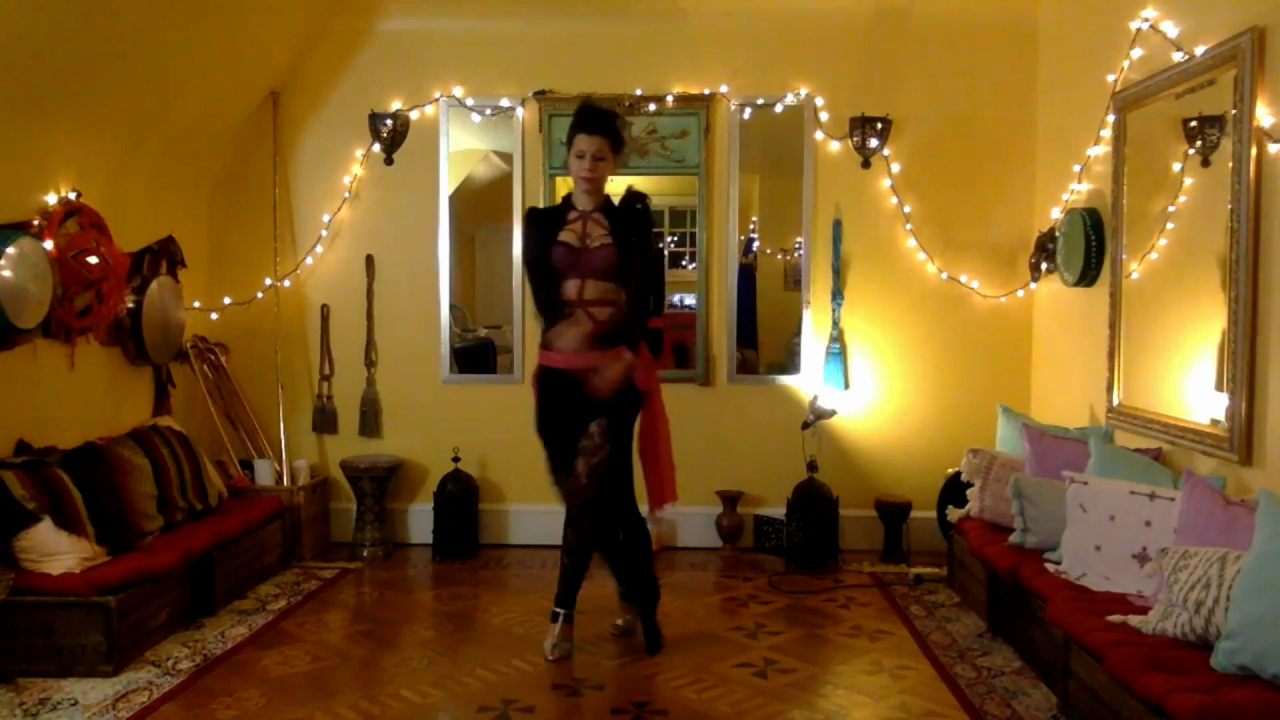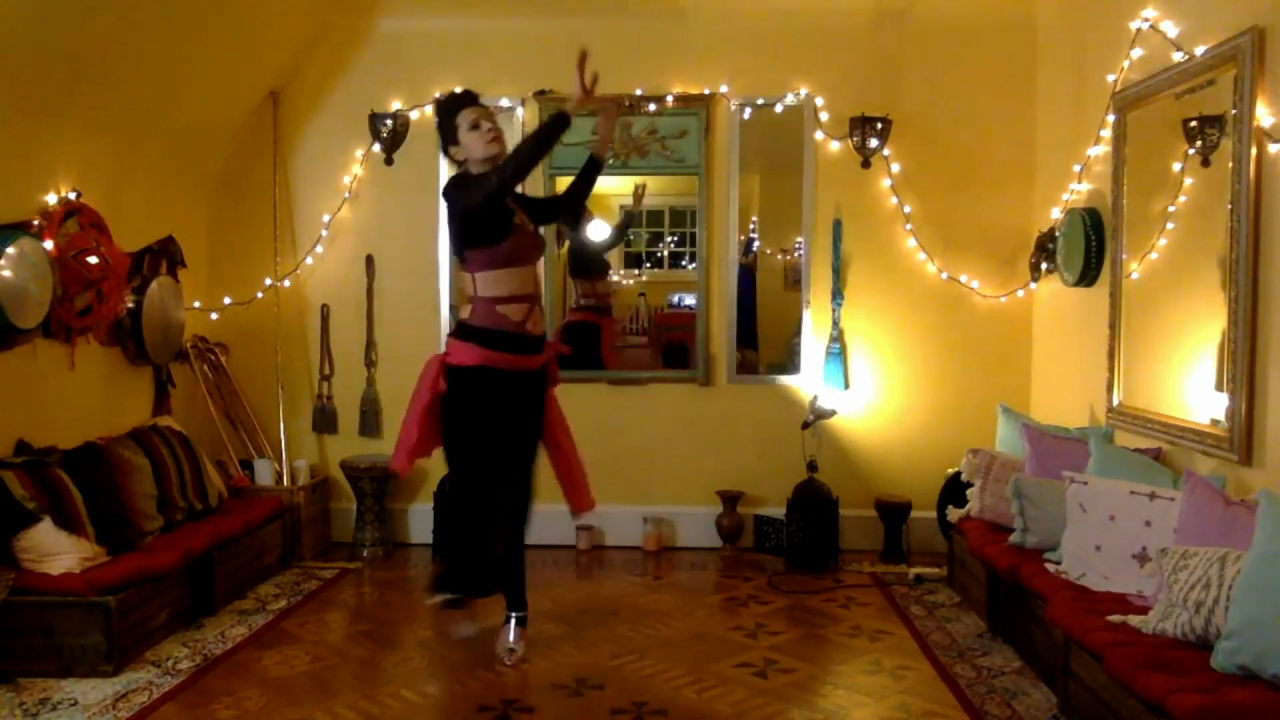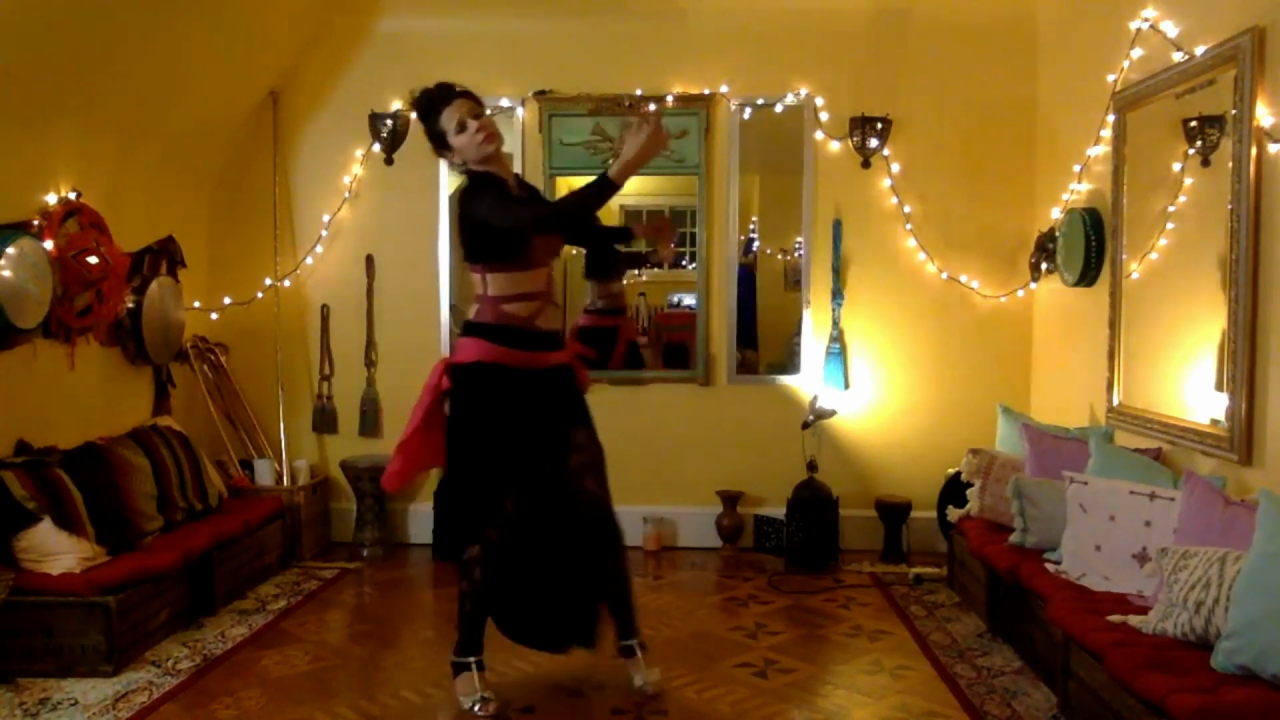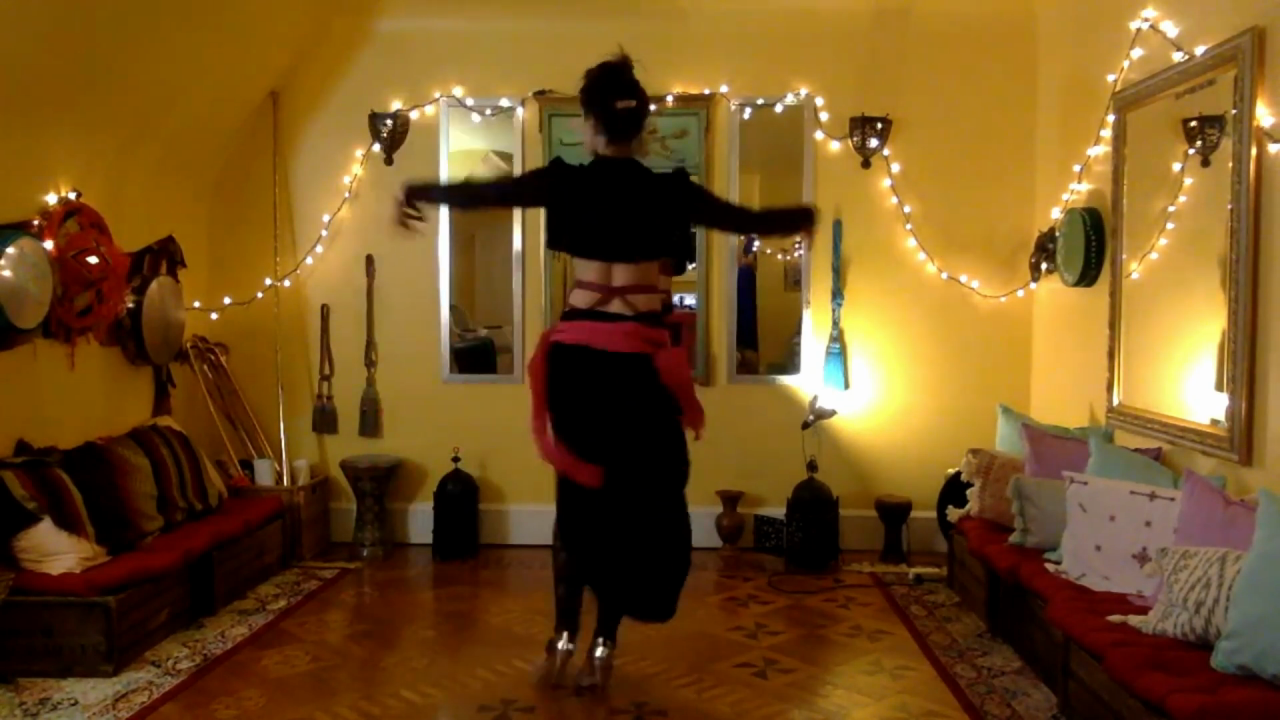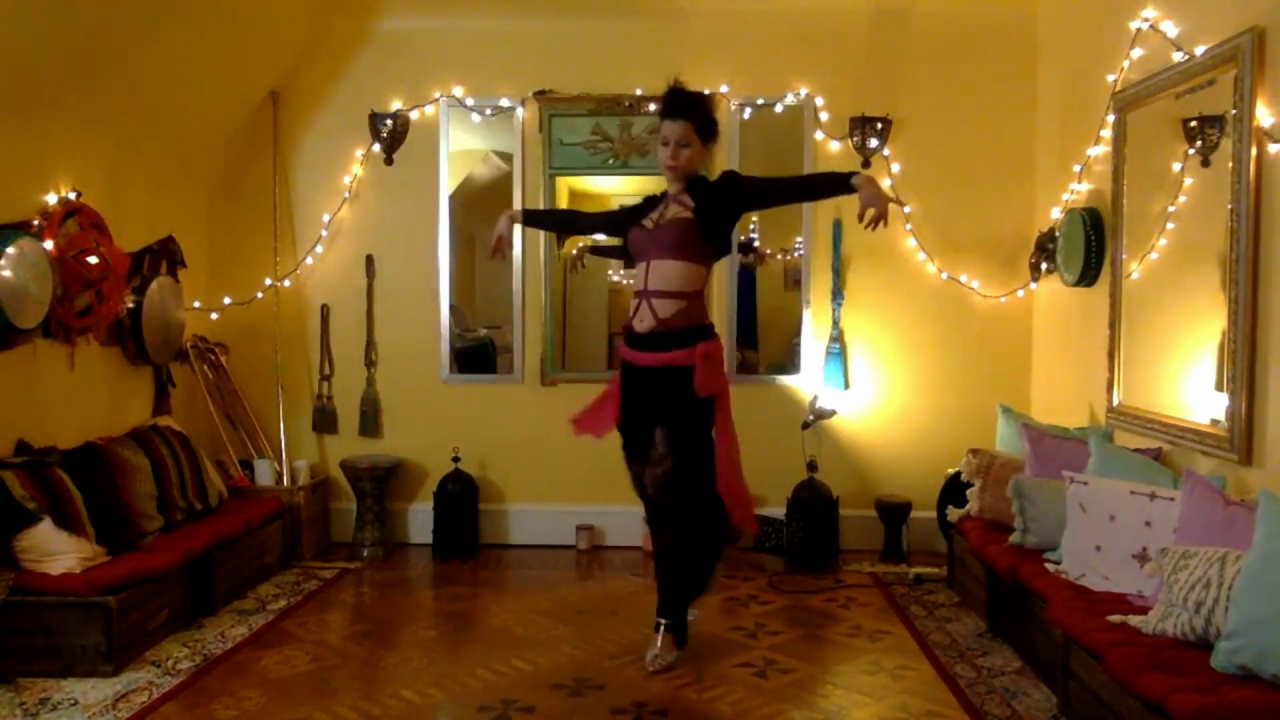
dt=1s
person 1, frame 1
left shoulder: (633, 221)
right shoulder: (542, 221)
left elbow: (649, 300)
right elbow: (543, 292)
left wrist: (622, 359)
right wrist: (563, 331)
left hip: (615, 368)
right hip: (560, 371)
left knee: (588, 489)
right knee: (601, 492)
left ankle: (563, 613)
right ankle: (635, 593)
person 1, frame 2
left shoulder: (514, 202)
right shoulder: (465, 195)
left elbow: (568, 203)
right elbow: (511, 168)
left wrist: (598, 145)
right wrist: (569, 111)
left hip: (526, 361)
right hip: (481, 361)
left knee: (509, 492)
right knee: (491, 493)
person 1, frame 3
left shoulder: (522, 191)
right shoulder: (477, 197)
left elbow: (584, 233)
right elbow: (543, 222)
left wrist: (634, 232)
right wrist: (620, 169)
left hip: (549, 365)
right hip: (493, 367)
left knee: (590, 507)
right knee: (495, 516)
left ankle: (628, 642)
right ankle: (467, 661)
person 1, frame 4
left shoulder: (565, 183)
right shoulder: (670, 190)
left elbow: (481, 193)
right elbow: (751, 222)
left wrist: (413, 192)
right wrist: (804, 216)
left hip: (578, 352)
right hip: (644, 355)
left knee: (579, 497)
right knee: (642, 497)
left ankle: (564, 638)
right ankle: (603, 643)
person 1, frame 5
left shoulder: (719, 196)
right shoulder: (647, 210)
left elbow: (795, 187)
right elbow: (585, 221)
left wrist: (859, 181)
right wrist: (518, 215)
left hip: (686, 360)
right hip: (638, 359)
left knee: (670, 490)
right knee: (651, 486)
left ankle: (670, 625)
right ankle: (685, 580)
